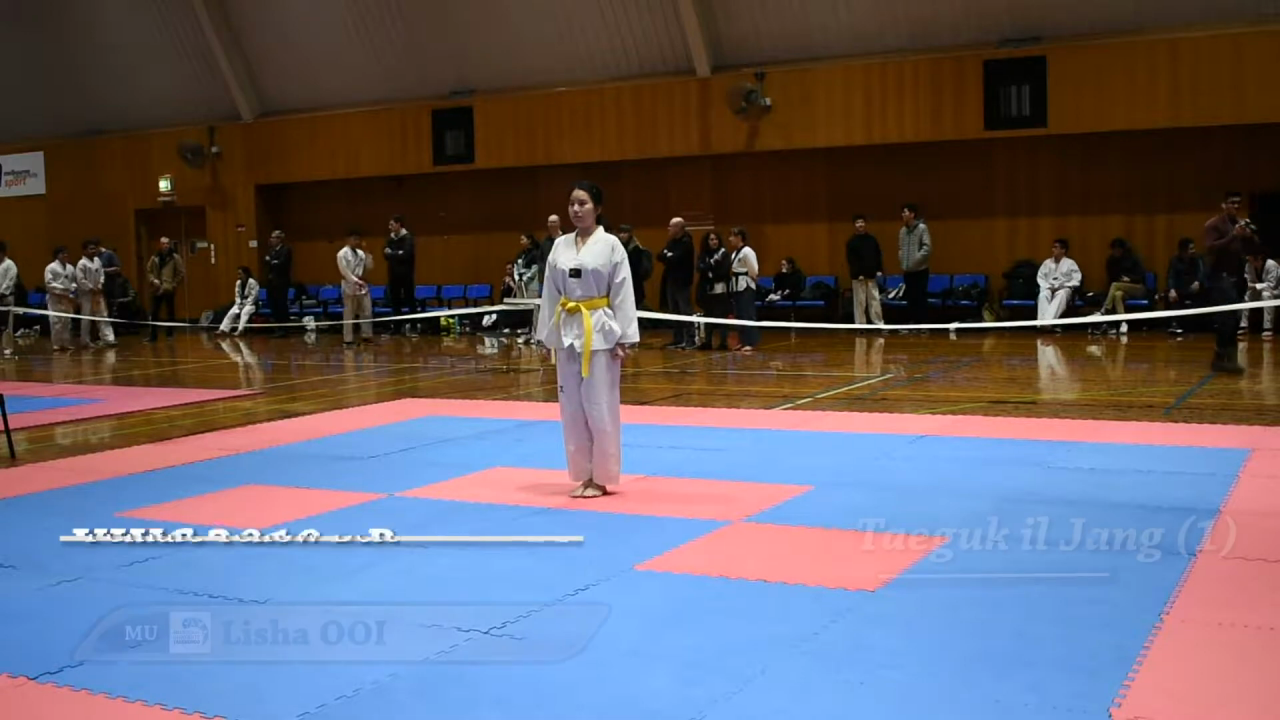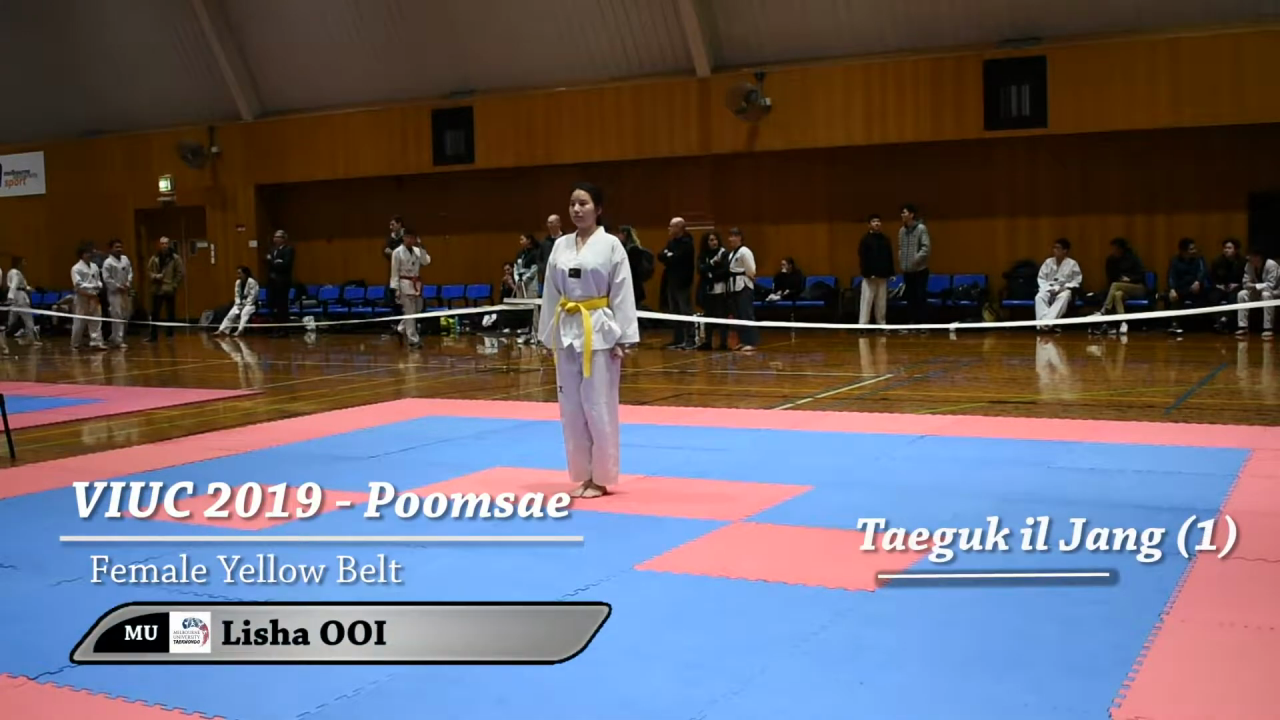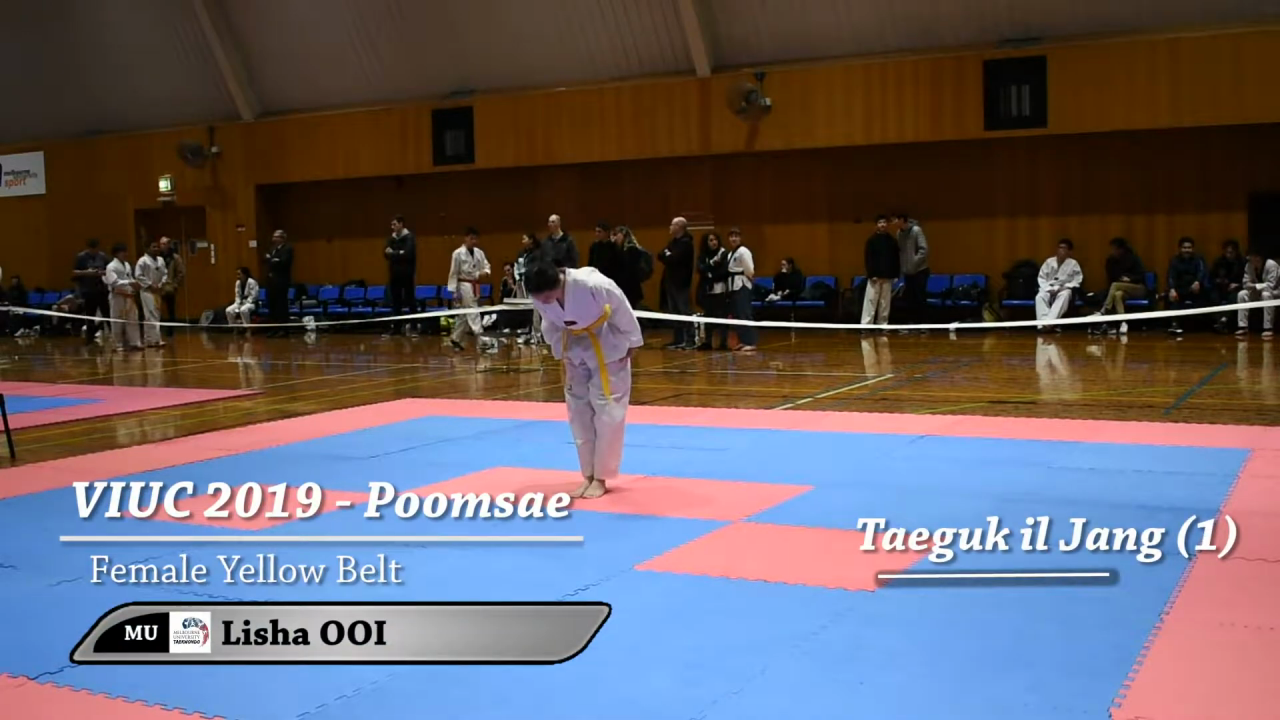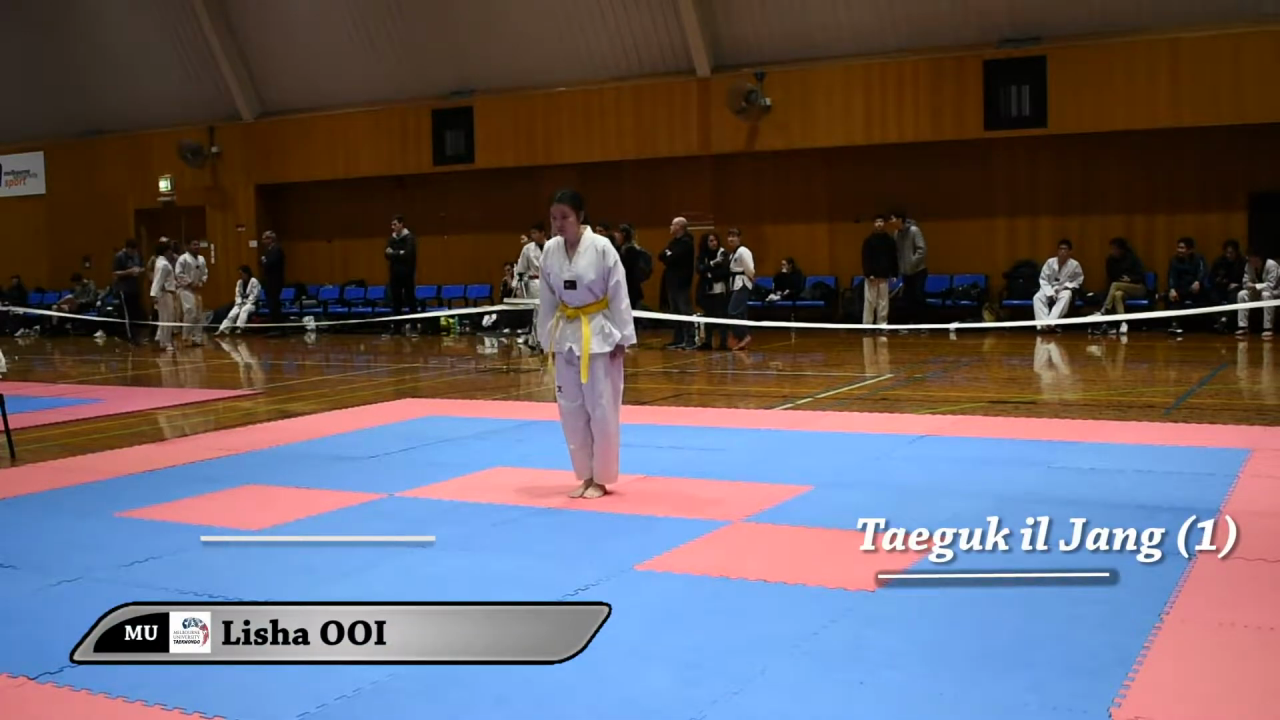
dt=1s
person 1, frame 1
left shoulder: (611, 244)
right shoulder: (560, 245)
left elbow: (623, 294)
right elbow: (550, 294)
left wrist: (623, 339)
right wrist: (547, 336)
left hip: (599, 332)
right hip: (567, 332)
left knee: (600, 407)
right knee: (572, 407)
left ankle: (601, 478)
right ankle: (584, 475)
person 1, frame 2
left shoulder: (611, 245)
right shoulder: (560, 245)
left elbow: (622, 295)
right elbow: (551, 293)
left wrist: (622, 339)
right wrist: (550, 336)
left hip: (598, 332)
right hip: (566, 332)
left knee: (599, 407)
right knee: (571, 408)
left ankle: (601, 479)
right ankle: (584, 476)
person 1, frame 3
left shoulder: (591, 284)
right shoulder: (541, 296)
left elbow: (621, 309)
left wrist: (631, 342)
right wrist: (561, 350)
left hip: (608, 345)
right hip: (576, 347)
left knee: (607, 409)
right knee: (579, 410)
left ankle: (601, 477)
right ankle: (589, 475)
person 1, frame 4
left shoulder: (601, 248)
right shoulder: (549, 251)
left elbow: (619, 296)
right elbow: (547, 299)
left wrist: (621, 340)
right wrist: (549, 339)
left hip: (599, 336)
right hip: (565, 336)
left knee: (602, 409)
right knee: (571, 409)
left ankle: (601, 479)
right ankle: (586, 476)
